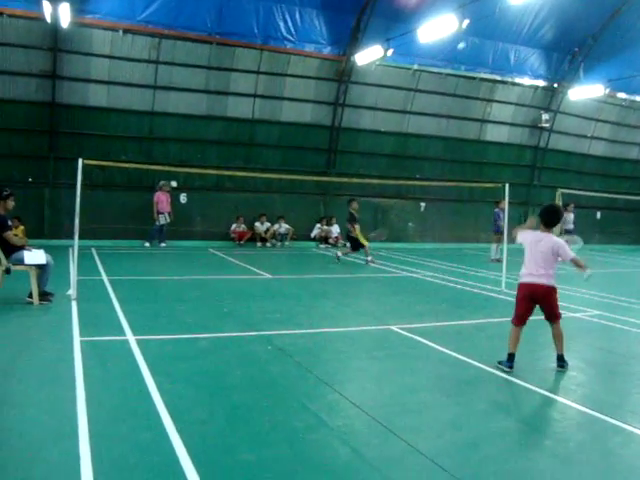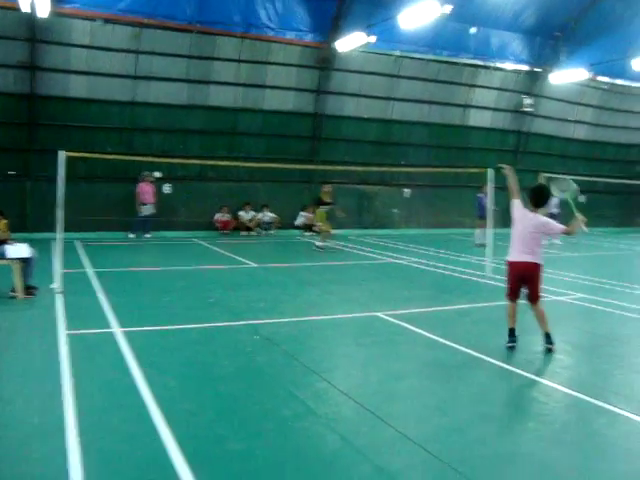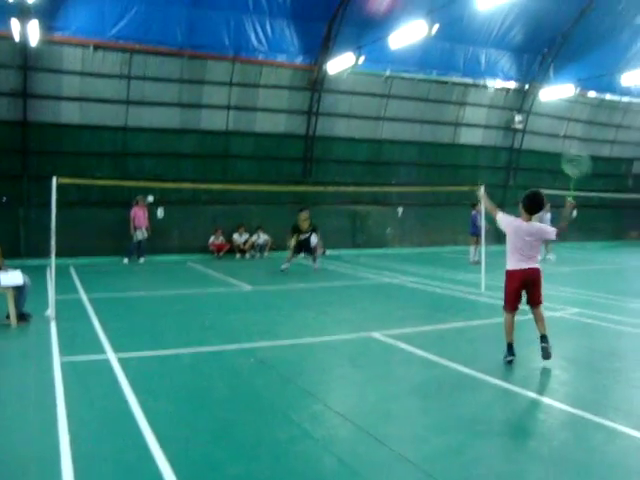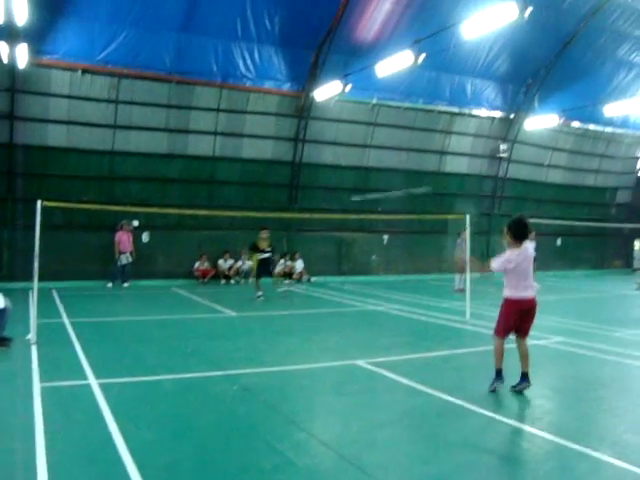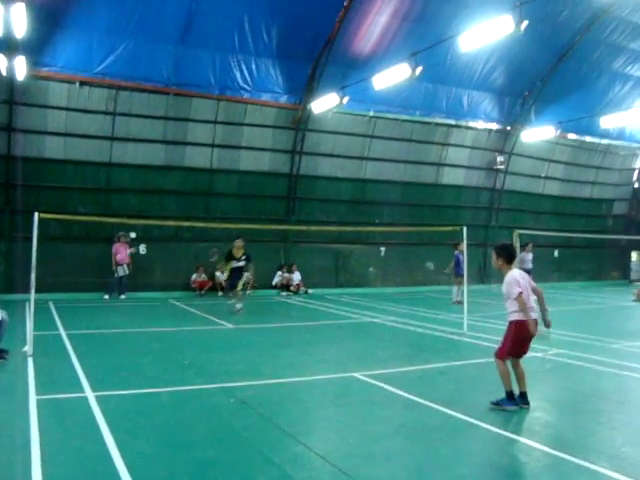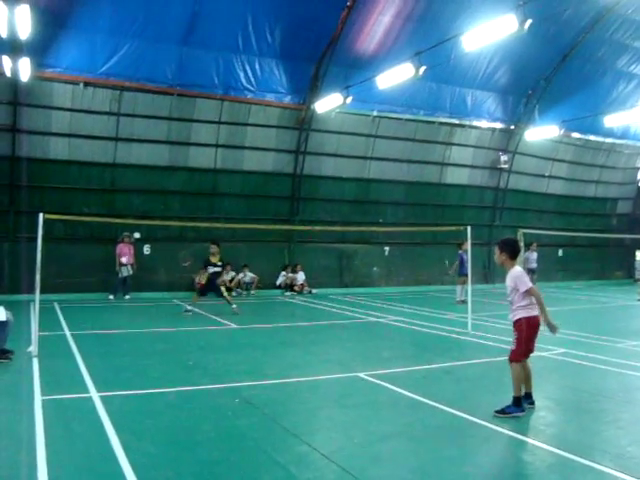
dt=0.2s
person 1, frame 1
left shoulder: (529, 236)
right shoulder: (558, 242)
left elbow: (516, 234)
right elbow: (576, 262)
left wrist: (528, 225)
right wrist: (583, 266)
left hip: (526, 285)
right hip: (546, 288)
left knee: (517, 324)
right knee: (555, 323)
left ankle: (509, 360)
right ankle: (560, 359)
person 1, frame 2
left shoulder: (519, 213)
right shoulder: (545, 222)
left elbow: (514, 193)
right elbow: (569, 231)
left wrist: (509, 173)
right wrist: (579, 221)
left hip: (515, 263)
right hip: (533, 265)
left knee: (512, 300)
right knee: (535, 303)
left ankle: (511, 336)
right ankle: (548, 338)
person 1, frame 3
left shoulder: (512, 223)
right shoulder: (540, 229)
left elbow: (492, 210)
right elbow: (559, 232)
left wrist: (483, 196)
right wrist: (568, 211)
left hip: (514, 272)
right hip: (533, 272)
left knee: (509, 312)
right knee: (536, 308)
left ankle: (510, 351)
right ankle: (544, 340)
person 1, frame 4
left shoulder: (508, 257)
right shoulder: (528, 249)
left elbow: (487, 268)
left hip: (514, 301)
right hip: (530, 300)
left knee: (499, 336)
right knee: (521, 339)
left ankle: (498, 375)
right ankle: (525, 378)
person 1, frame 5
left shoulder: (510, 279)
right shoulder: (520, 274)
left elbow: (522, 301)
right elbow: (539, 293)
left wrist: (530, 322)
right wrist: (545, 316)
left hip: (520, 323)
right hip: (527, 322)
left knee: (500, 357)
right knee: (515, 359)
left ankle: (510, 398)
right ankle: (523, 397)
person 1, frame 6
left shoulder: (517, 274)
right shoulder: (513, 274)
left elbow: (536, 295)
right elbow: (522, 297)
left wrist: (546, 318)
right wrist: (545, 317)
left hip: (526, 320)
right hip: (524, 320)
left knee: (515, 360)
right knee: (522, 360)
left ankle: (517, 404)
right ankle: (528, 398)
